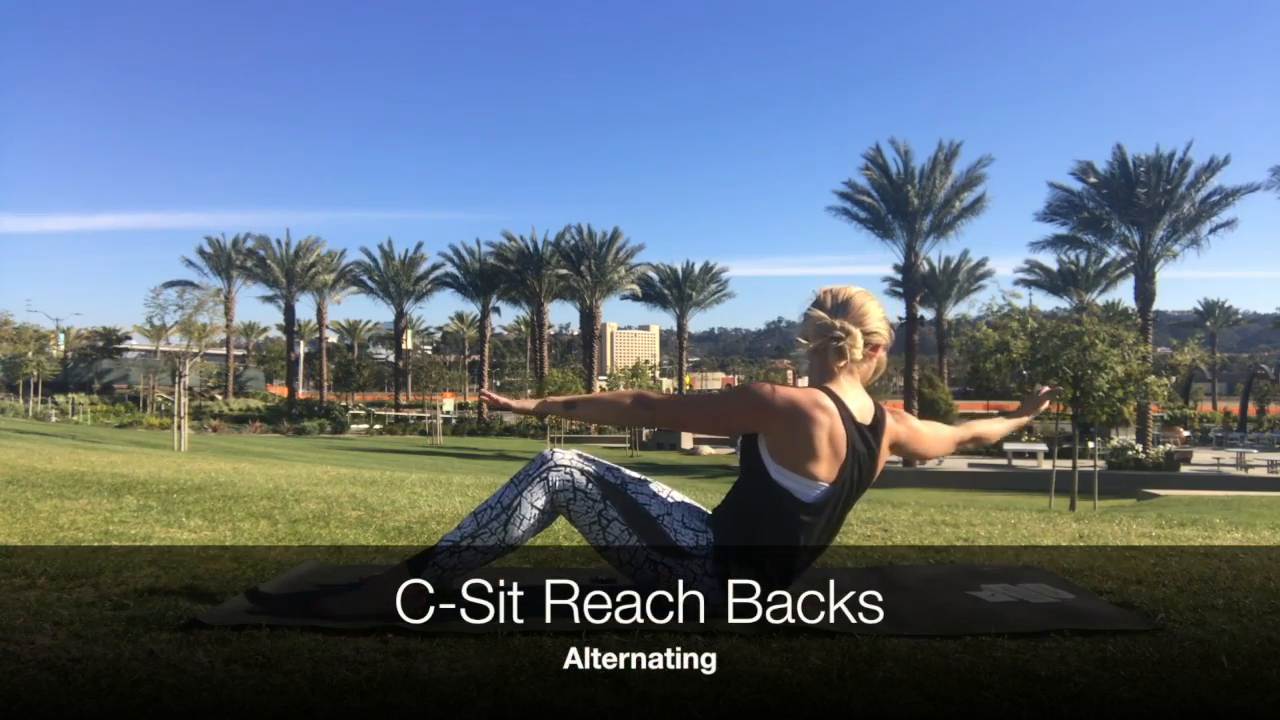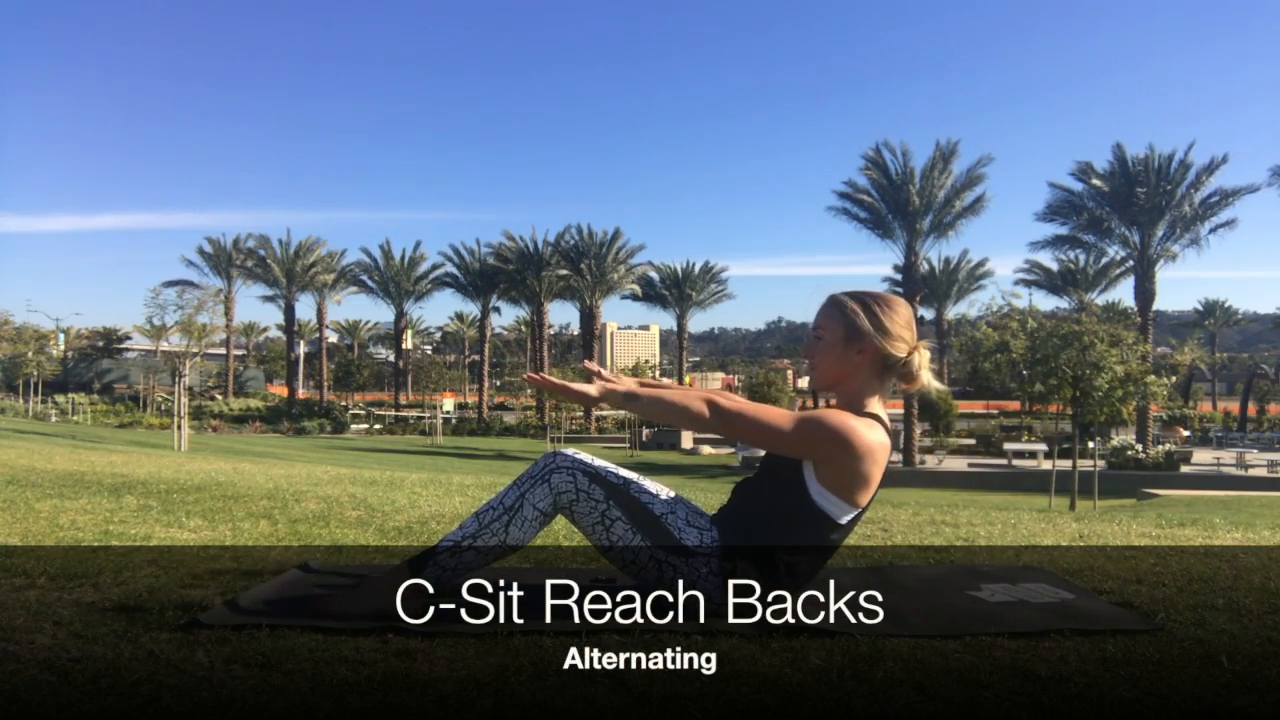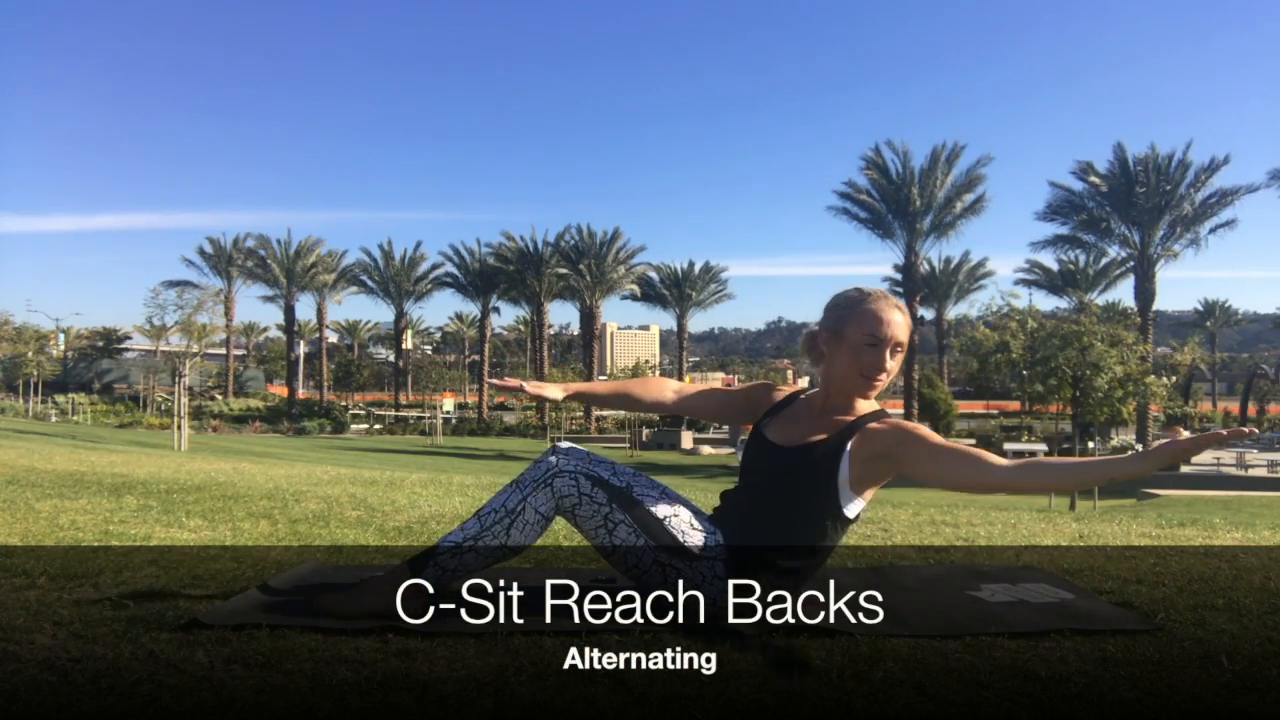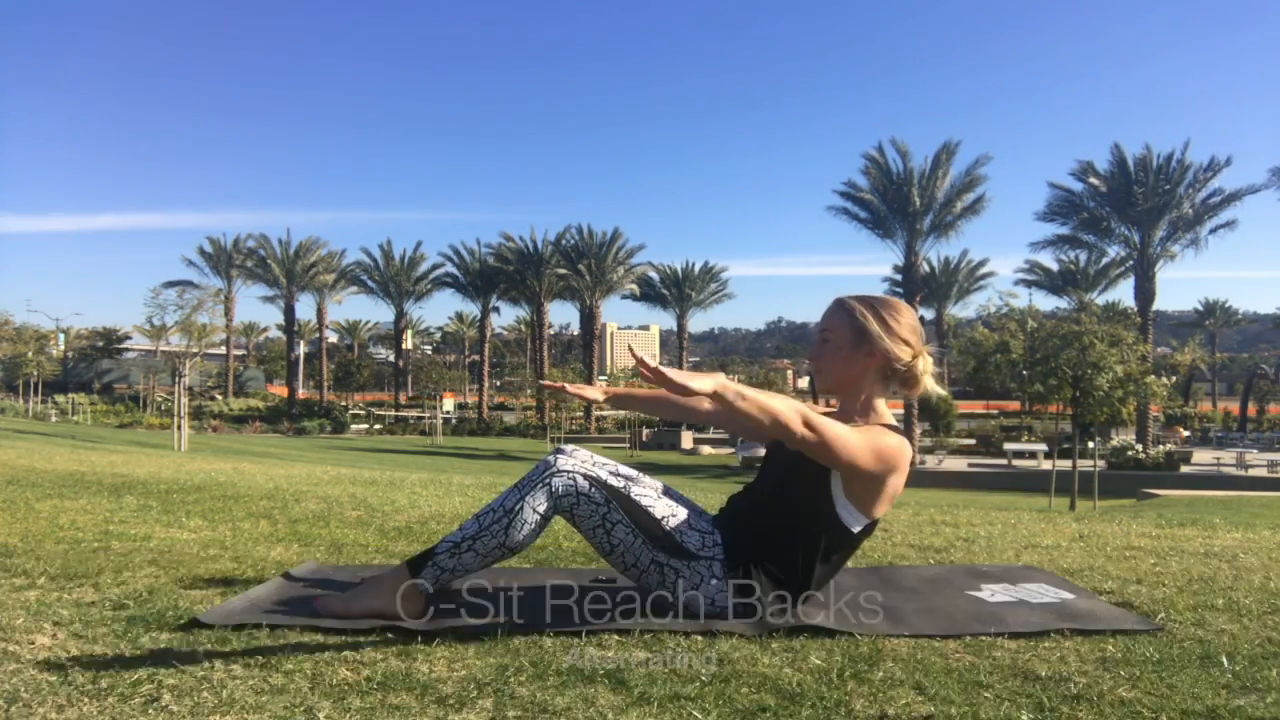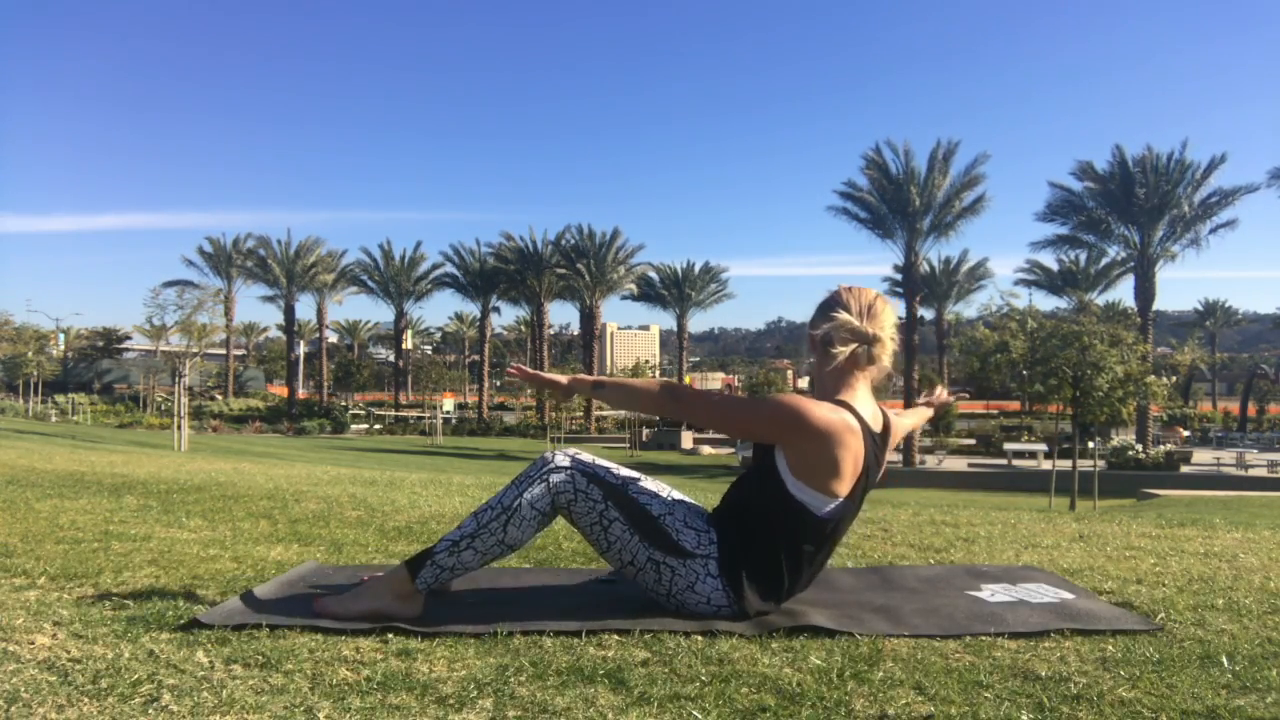
dt=1s
person 1, frame 1
left shoulder: (786, 407)
right shoulder: (884, 424)
left elbow: (653, 409)
right elbow: (962, 434)
left wrist: (546, 405)
right wrist: (1020, 414)
left hip: (711, 573)
right hip: (738, 568)
left knee: (558, 471)
right knee: (564, 472)
left ankle: (407, 583)
right ankle: (422, 574)
person 1, frame 2
left shoulder: (849, 436)
right shoulder: (852, 423)
left elbow: (716, 415)
right elbow: (740, 410)
left wrist: (607, 395)
right wrist: (630, 386)
left hip: (716, 578)
right hip: (721, 553)
left knee: (561, 475)
right knee: (564, 471)
left ankle: (411, 580)
right ankle: (422, 572)
person 1, frame 3
left shoulder: (883, 441)
right shoulder: (774, 404)
left elbow: (1005, 473)
right elbow: (671, 394)
left wrist: (1151, 459)
right wrist: (569, 389)
left hip: (735, 587)
right hip: (713, 558)
left knee: (562, 476)
right knee: (564, 463)
left ankle: (411, 584)
right ankle: (423, 576)
person 1, frame 4
left shoulder: (885, 450)
right shoulder: (816, 422)
left elbow: (804, 427)
right elbow: (704, 412)
left wrist: (711, 380)
right wrist: (606, 394)
left hip: (734, 585)
right hip: (718, 551)
left knee: (563, 476)
right knee: (570, 464)
left ankle: (410, 587)
right ankle: (420, 577)
person 1, frame 5
left shoulder: (813, 418)
right shoulder: (873, 420)
left elbow: (687, 405)
left wrist: (581, 383)
right wrist: (926, 408)
left hip: (717, 580)
right hip: (731, 563)
left knee: (559, 475)
right knee: (571, 471)
left ankle: (408, 585)
right ankle: (417, 576)
